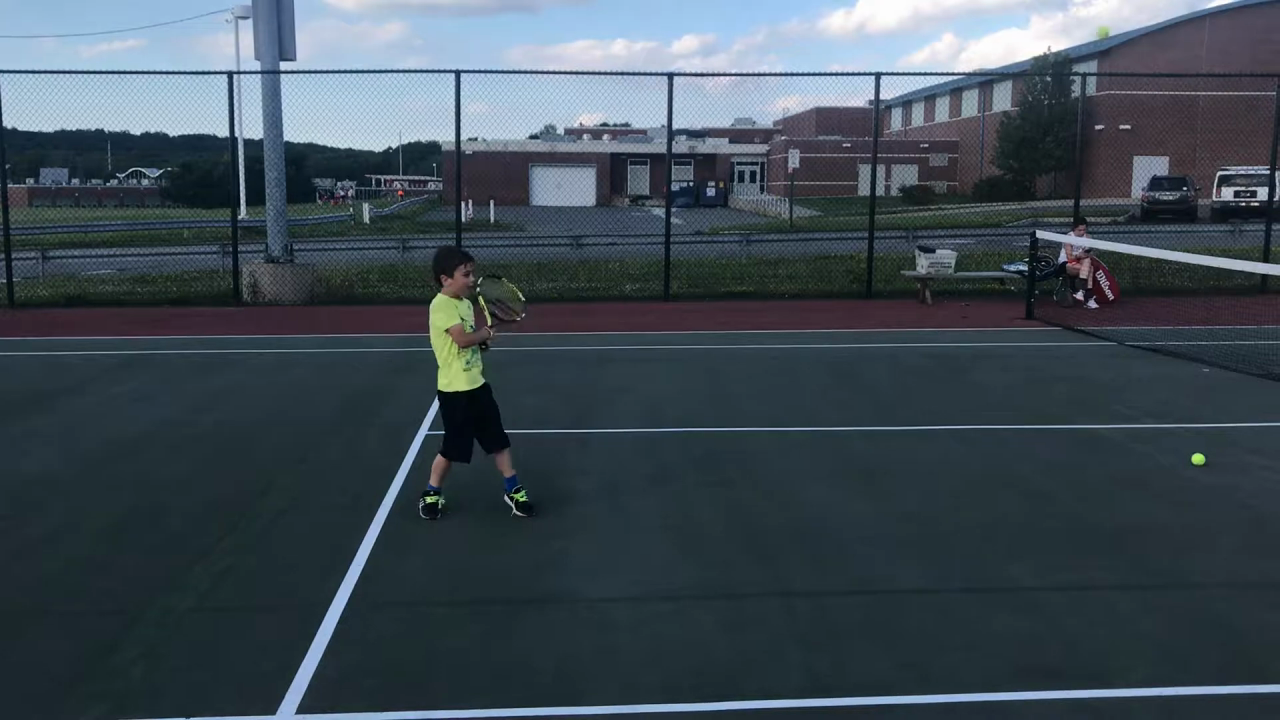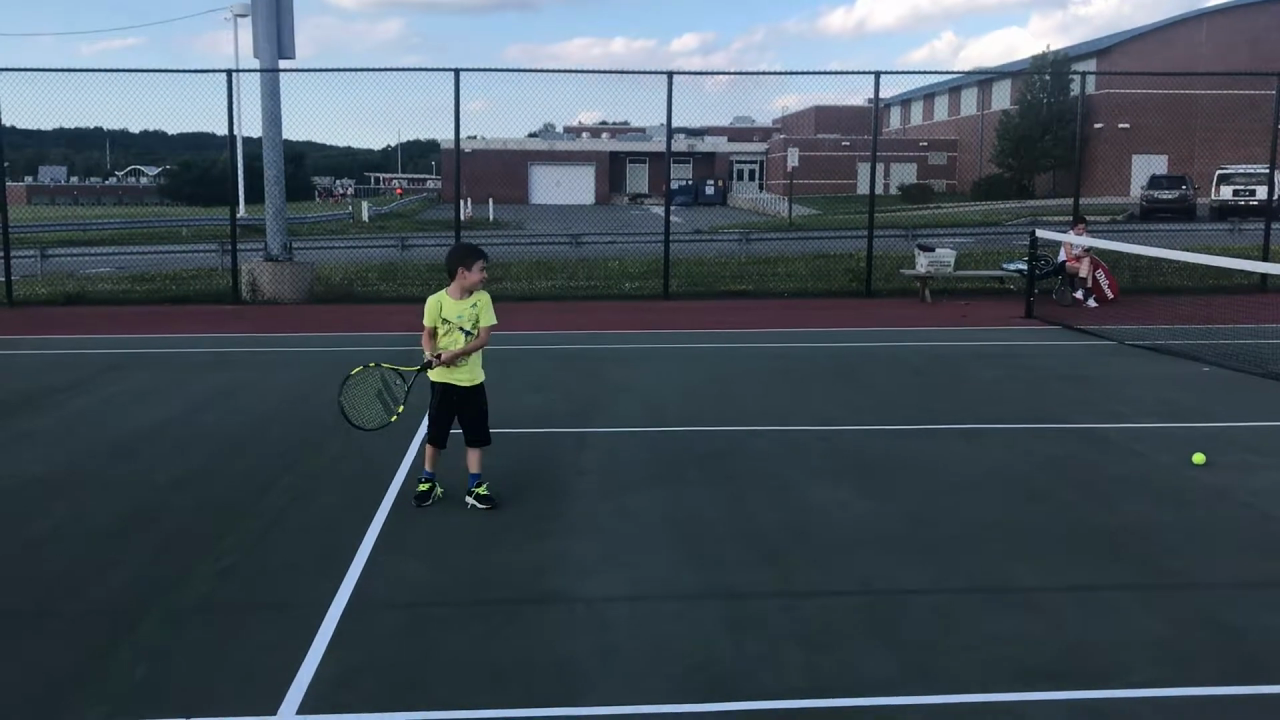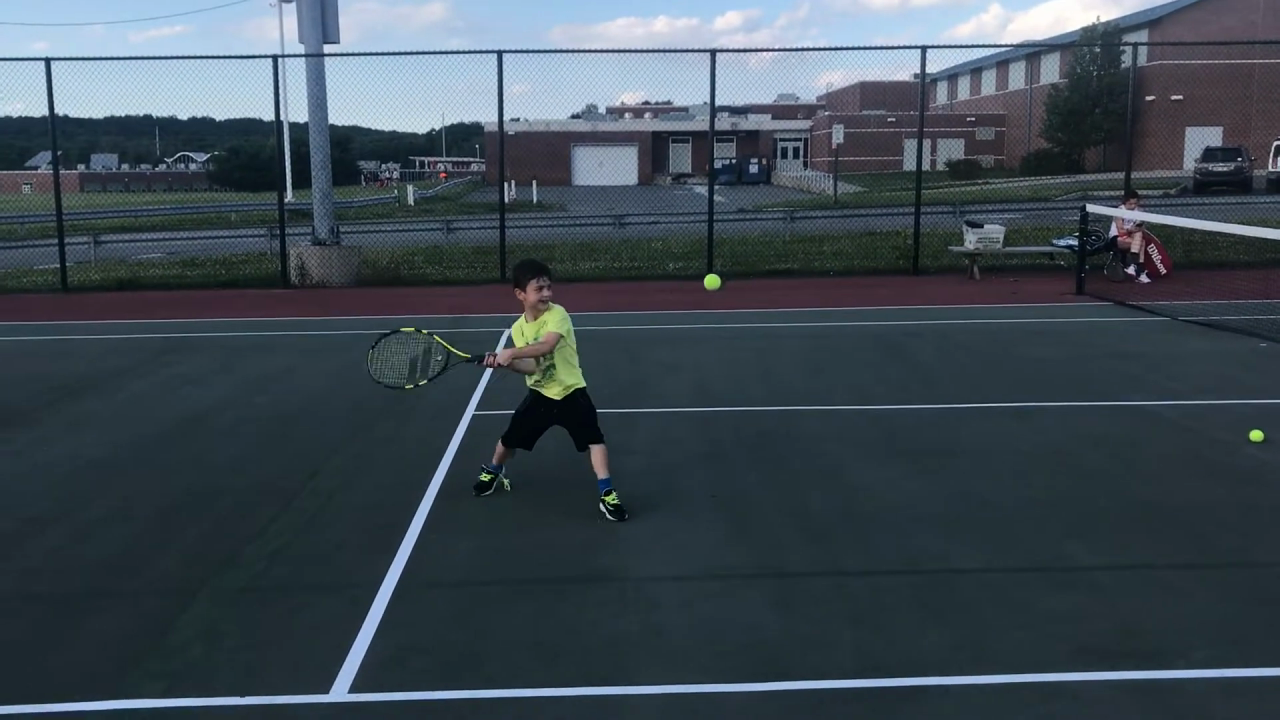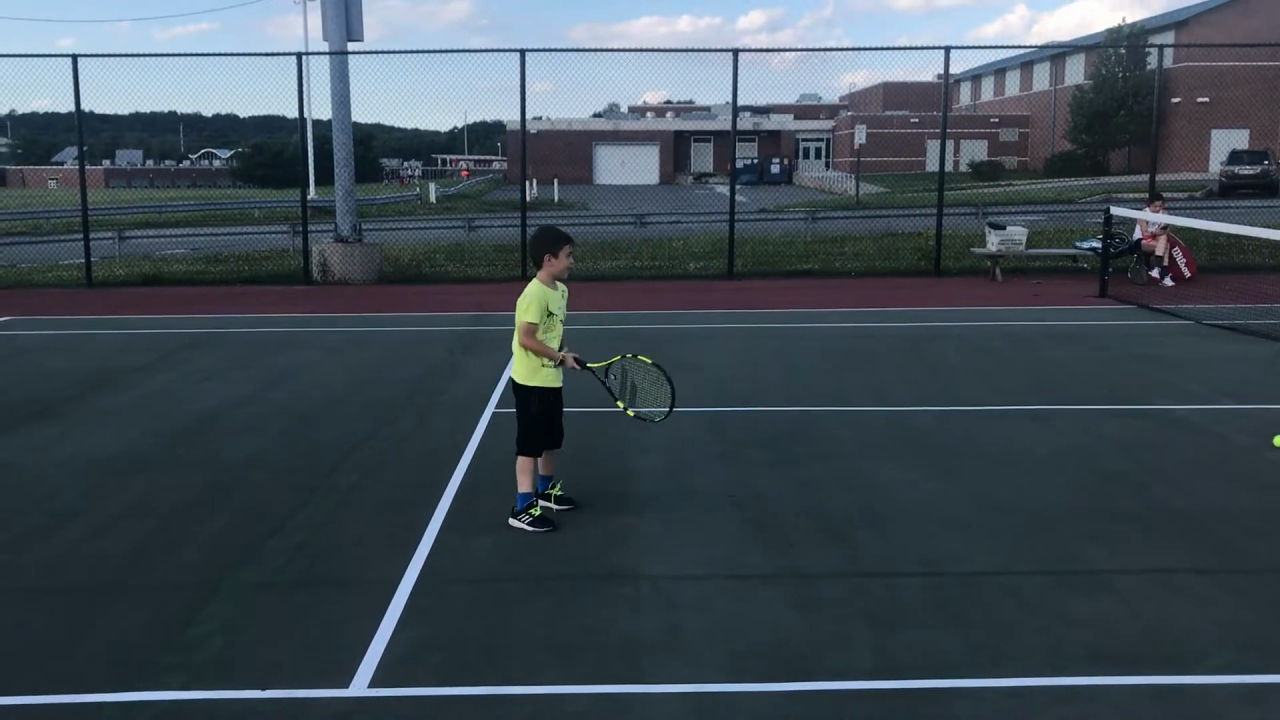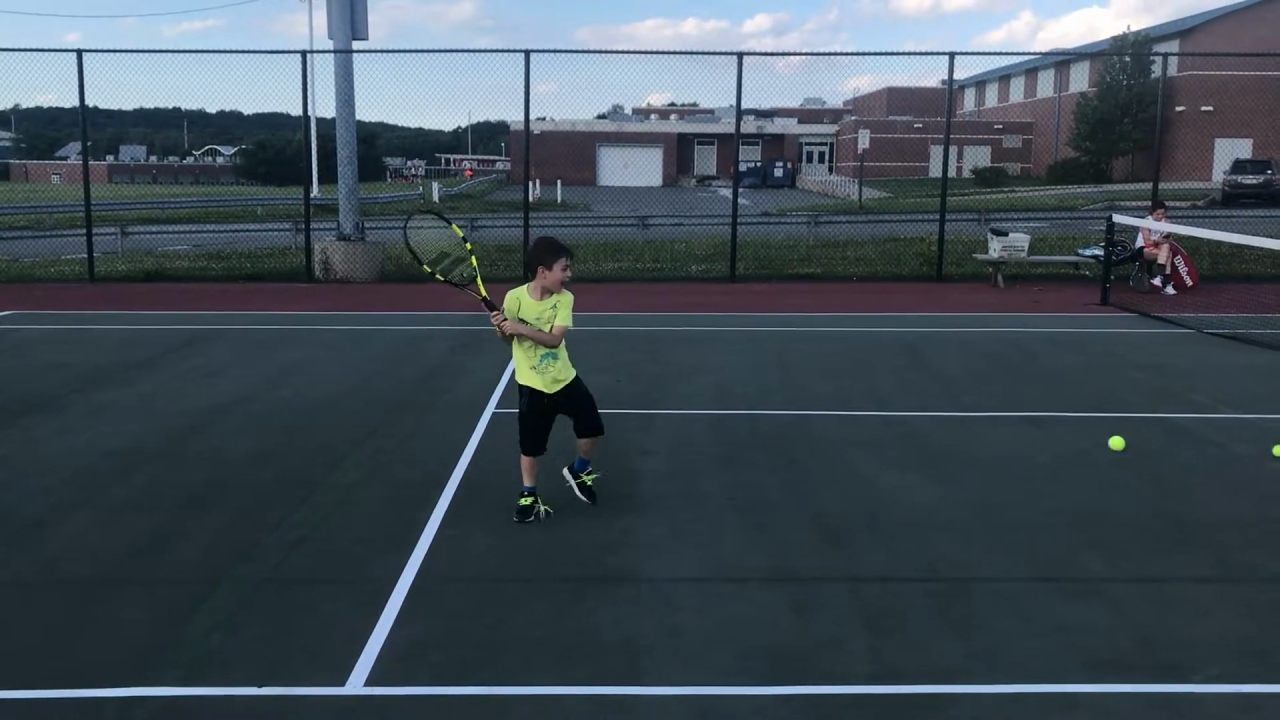
dt=1s
person 1, frame 1
left shoulder: (466, 302)
right shoulder: (442, 304)
right elbow: (463, 338)
left wrist: (480, 338)
right wrist: (486, 333)
left hip: (476, 384)
right hip: (454, 389)
left knee: (498, 439)
right knee: (454, 446)
left ankle: (513, 490)
right ankle: (432, 494)
person 1, frame 2
left shoulder: (483, 299)
right shoulder: (436, 301)
left elbow: (484, 337)
right elbow: (428, 335)
left wrist: (456, 353)
right wrist: (430, 354)
left hip: (472, 380)
right hip: (443, 379)
left knee: (476, 435)
right knee: (435, 434)
left ankle: (475, 488)
right ankle: (428, 481)
person 1, frame 3
left shoulder: (556, 314)
right shoulder: (519, 329)
left elbow: (546, 346)
right elbow: (532, 367)
left wrist: (512, 353)
right wrist: (505, 362)
left hip: (571, 390)
right hip: (540, 394)
left knee: (594, 438)
right knee: (513, 439)
left ankle: (607, 494)
right ankle: (493, 471)
person 1, frame 4
left shoulder: (560, 290)
right shoulder: (533, 294)
right elbow: (525, 338)
left wrist: (562, 354)
right wrist: (558, 355)
left hip: (552, 379)
right hip: (530, 381)
left knee: (551, 438)
right knee: (530, 442)
left ankle: (545, 489)
right ankle: (525, 506)
person 1, frame 5
left shoulder: (564, 298)
right shoulder: (514, 298)
left elbow: (554, 339)
right elbow: (507, 341)
left wrist: (519, 328)
right wrist: (503, 329)
left hip: (565, 379)
right hip: (532, 384)
left knee: (591, 427)
right knee: (530, 445)
left ankle: (579, 470)
right ankle: (529, 496)
